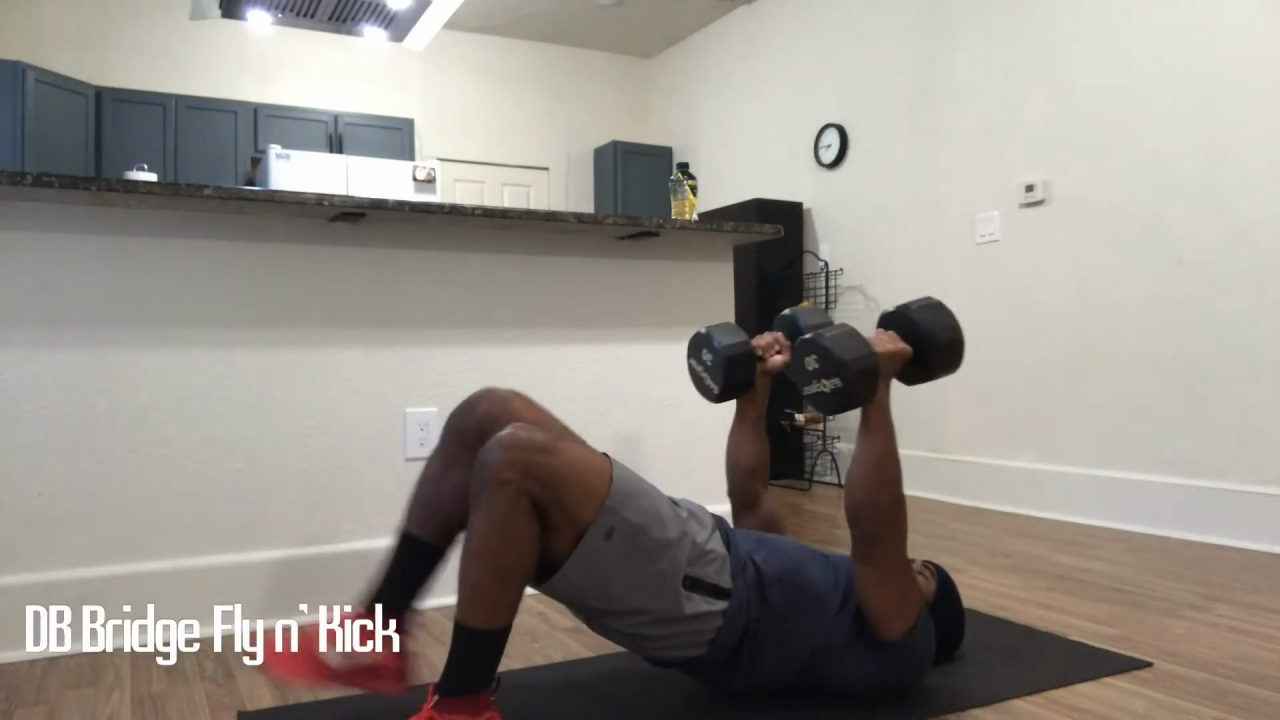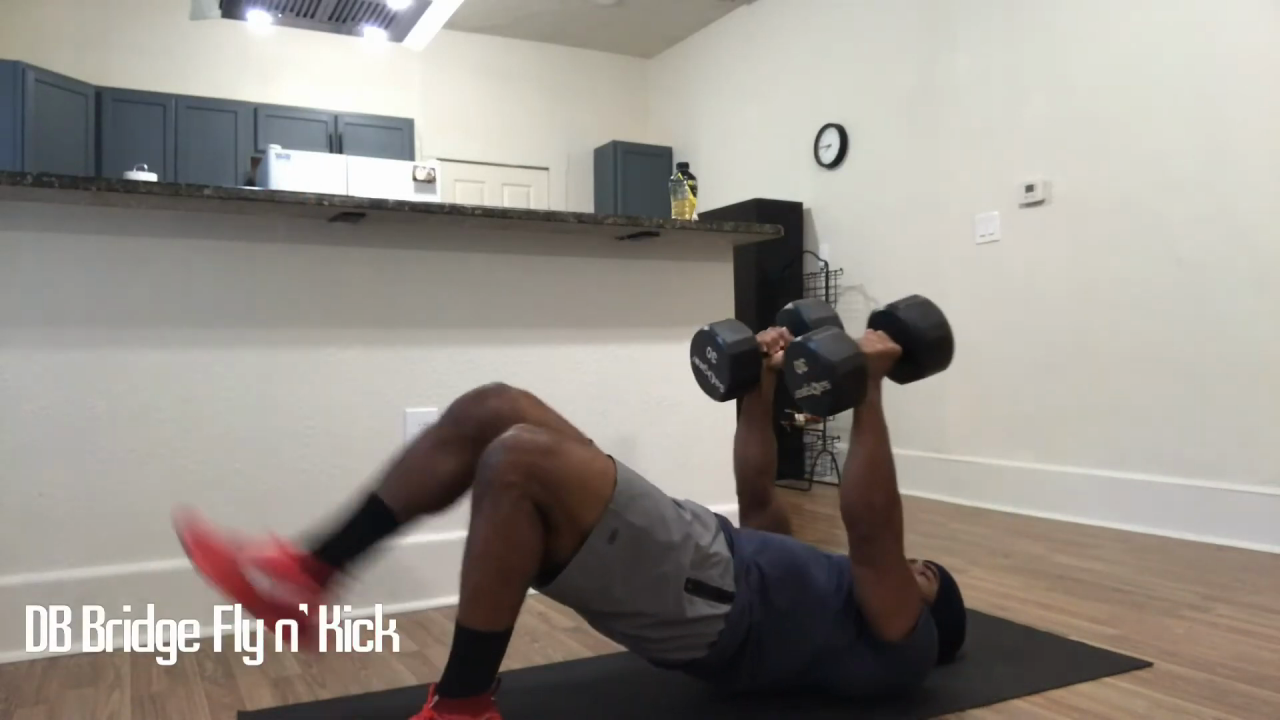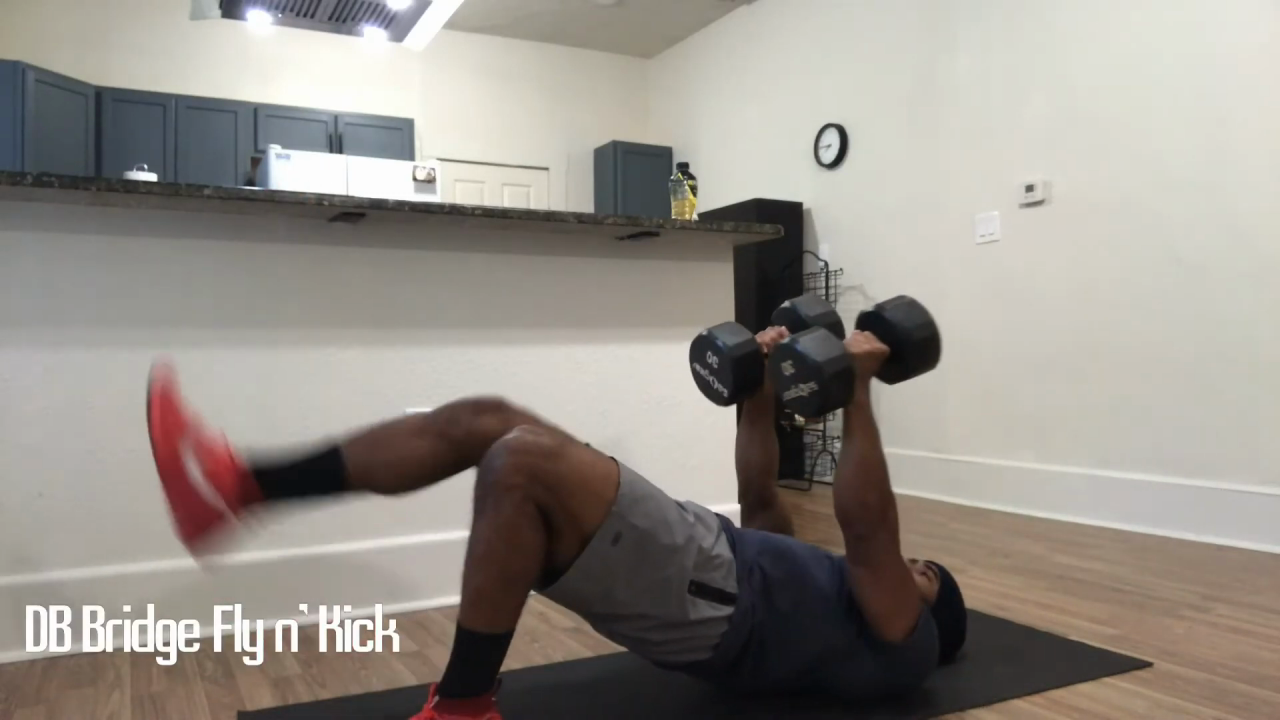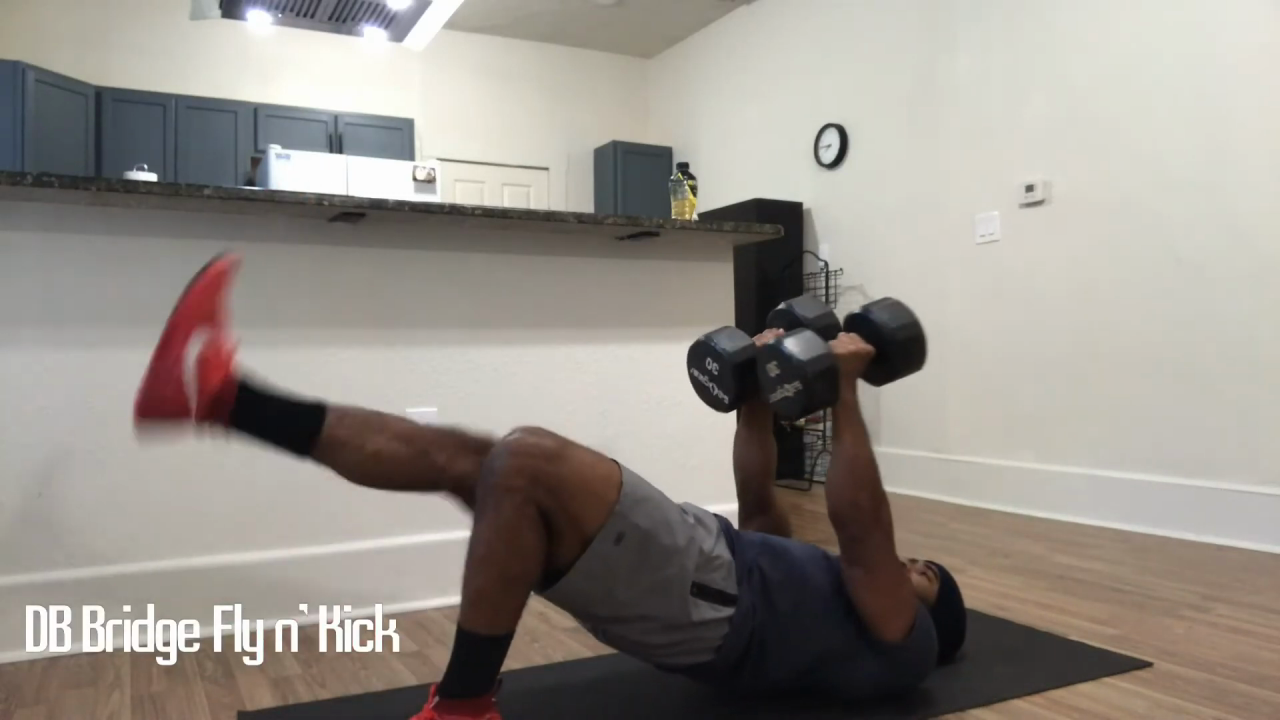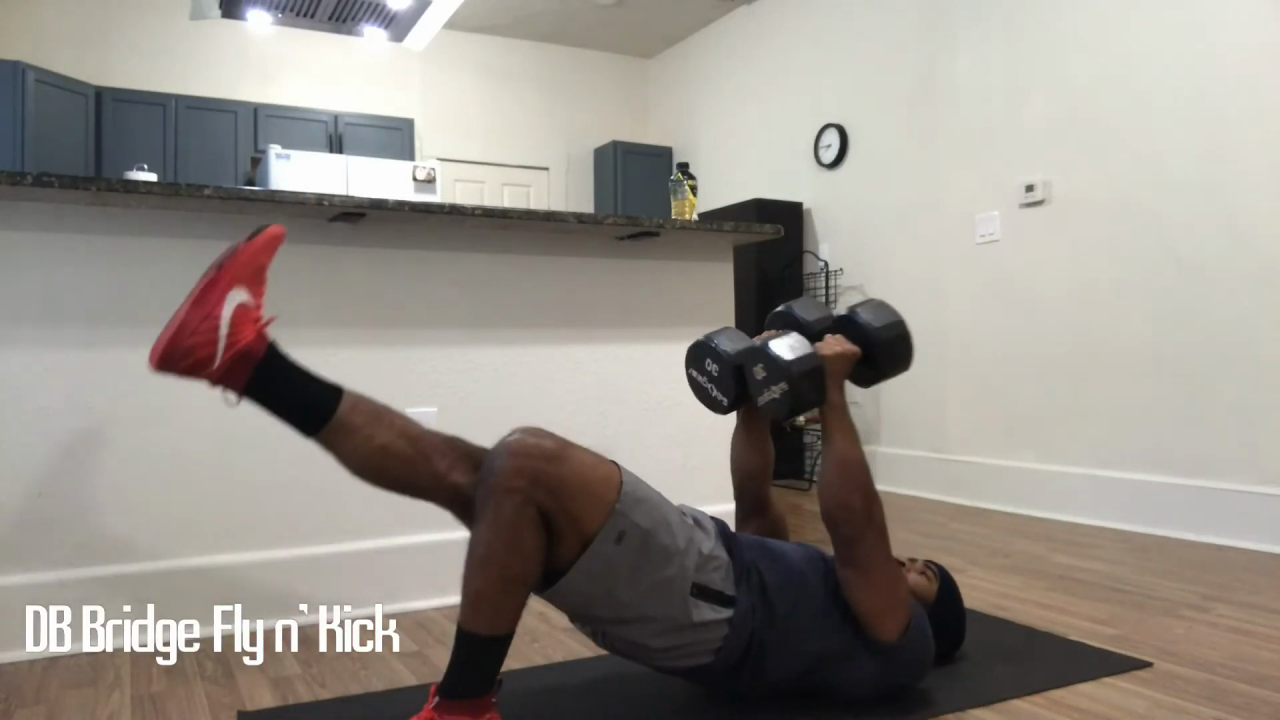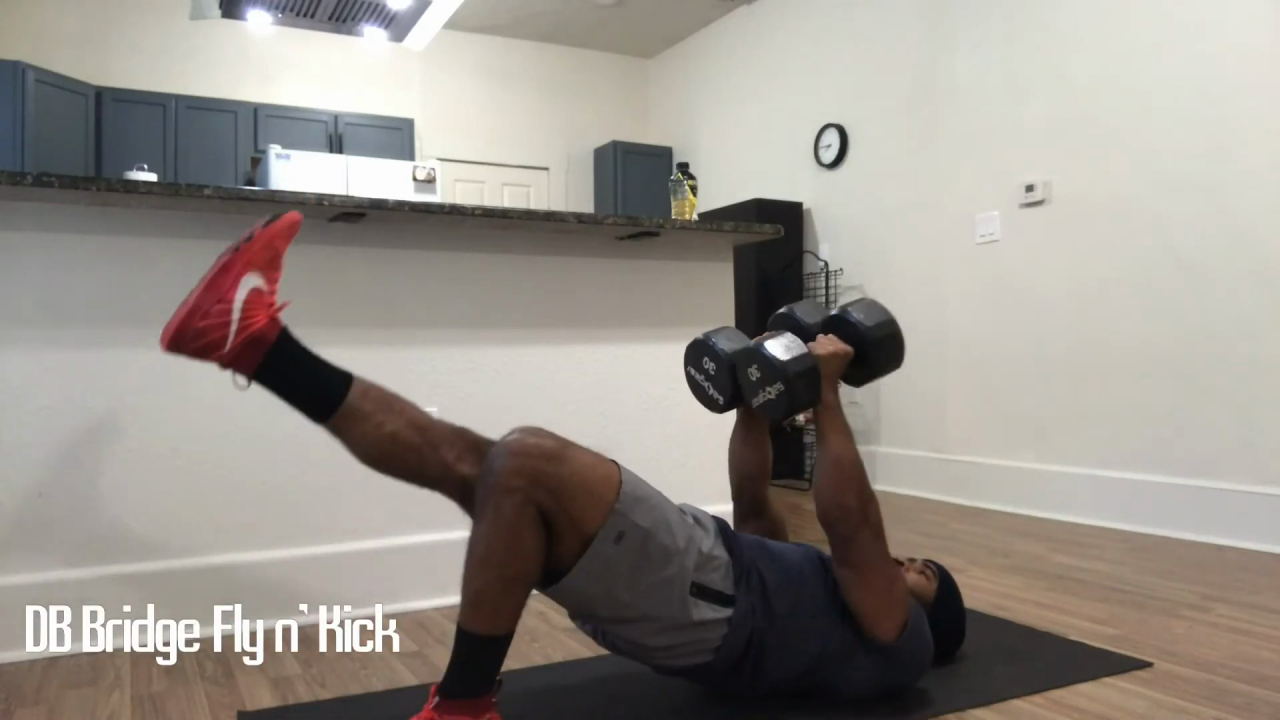
dt=0.1s
person 1, frame 1
left shoulder: (895, 639)
right shoulder: (839, 586)
left elbow: (876, 533)
right elbow: (747, 495)
left wrist: (879, 394)
right wrist: (758, 387)
left hip: (702, 588)
left knee: (512, 455)
right knee: (488, 414)
right ankle: (374, 640)
person 1, frame 2
left shoulder: (896, 647)
right shoulder: (829, 588)
left elbow: (875, 534)
right elbow: (757, 497)
left wrist: (868, 394)
right wrist: (762, 387)
left hip: (705, 598)
left knee: (521, 457)
right knee: (494, 410)
right ankle: (309, 574)
person 1, frame 3
left shoulder: (899, 644)
right shoulder: (841, 595)
left elbow: (871, 532)
right elbow: (761, 502)
left wrist: (859, 399)
right wrist: (761, 391)
left hip: (706, 590)
left knee: (523, 457)
right knee: (482, 420)
right ankle: (239, 484)
person 1, frame 4
left shoulder: (898, 647)
right shoulder: (827, 585)
left elbow: (864, 529)
right elbow: (758, 500)
left wrist: (845, 396)
right wrist: (757, 389)
left hip: (707, 603)
left knee: (525, 460)
right knee: (456, 459)
right ankle: (220, 394)
person 1, frame 5
left shoulder: (897, 643)
right shoulder: (826, 588)
left elbow: (857, 528)
right elbow: (754, 503)
left wrist: (834, 398)
right wrist: (757, 400)
left hip: (706, 603)
right hip: (688, 582)
left knee: (527, 460)
right knee: (454, 467)
right ankle: (242, 355)
person 1, frame 6
left shoulder: (896, 643)
right shoulder: (824, 588)
left elbow: (852, 528)
right elbow: (752, 502)
left wrist: (827, 398)
right wrist: (755, 399)
left hip: (705, 600)
right hip: (686, 583)
left knee: (527, 460)
right knee: (460, 459)
right ankle: (256, 341)
